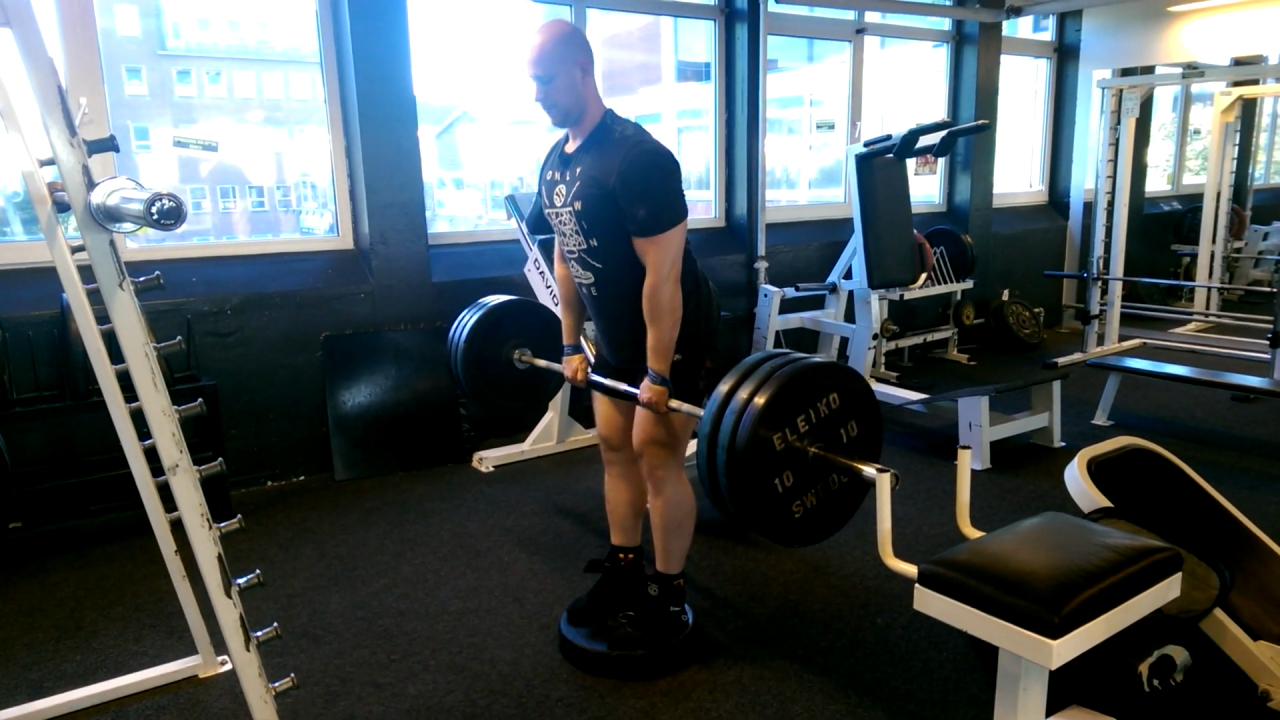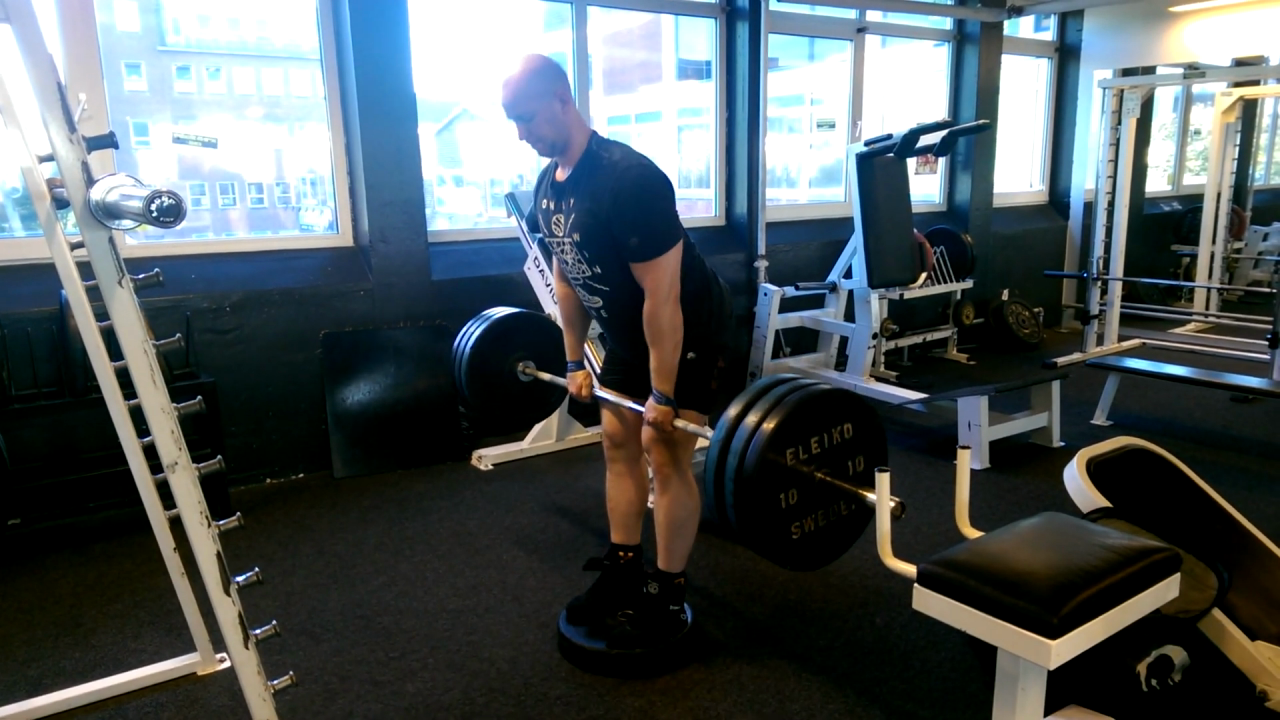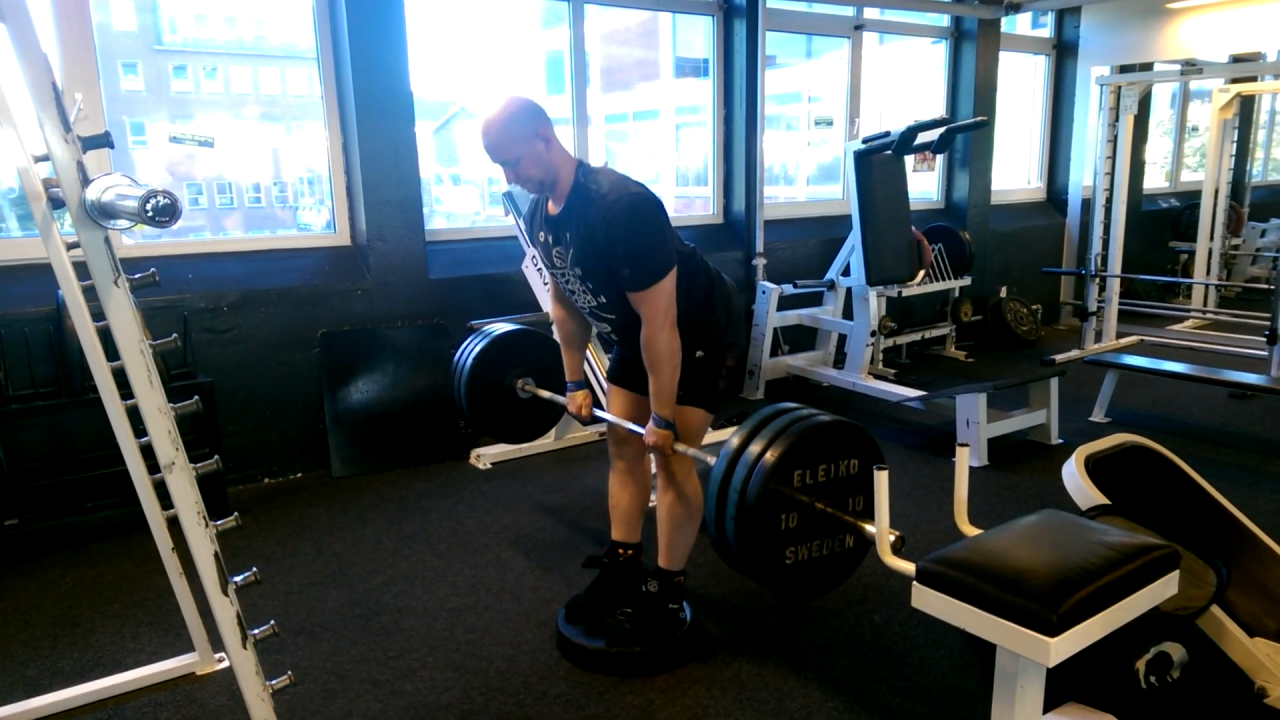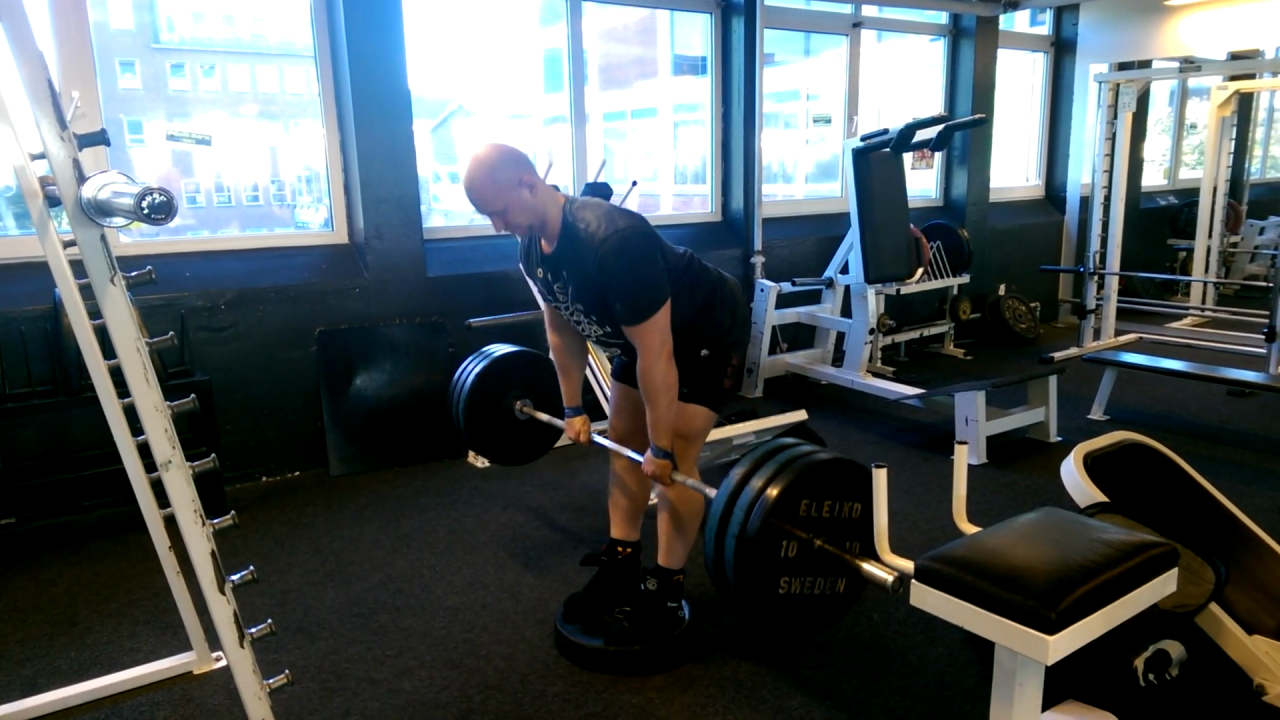
dt=0.4s
person 1, frame 1
left shoulder: (638, 158)
right shoulder: (555, 162)
left elbow: (663, 275)
right elbow: (566, 257)
left wrist: (659, 374)
right wrist: (570, 344)
left hip: (674, 334)
right hip: (616, 336)
left knee: (657, 457)
right knee: (615, 449)
left ankle: (668, 598)
right ankle: (622, 574)
person 1, frame 2
left shoulder: (630, 181)
right shoulder: (548, 186)
left elbow: (663, 298)
right elbow: (567, 277)
left wrist: (663, 395)
right wrist: (574, 362)
left hip: (689, 330)
right hip: (626, 331)
left knee: (666, 454)
right knee: (618, 444)
left ankle: (667, 596)
right ankle: (622, 573)
person 1, frame 3
left shoulder: (623, 208)
right shoulder: (539, 215)
left elbow: (661, 323)
right elbow: (566, 301)
left wrist: (663, 418)
right wrist: (574, 381)
left hip: (701, 329)
right hip: (635, 332)
left knee: (672, 454)
right knee: (623, 442)
left ankle: (667, 595)
right ankle: (622, 571)
person 1, frame 4
left shoulder: (614, 243)
right shoulder: (534, 249)
left elbow: (656, 355)
right elbow: (563, 329)
left wrist: (661, 449)
right wrist: (573, 408)
left hip: (709, 331)
right hip: (644, 331)
left knee: (675, 456)
right knee: (623, 444)
left ankle: (665, 593)
right ankle: (621, 571)
